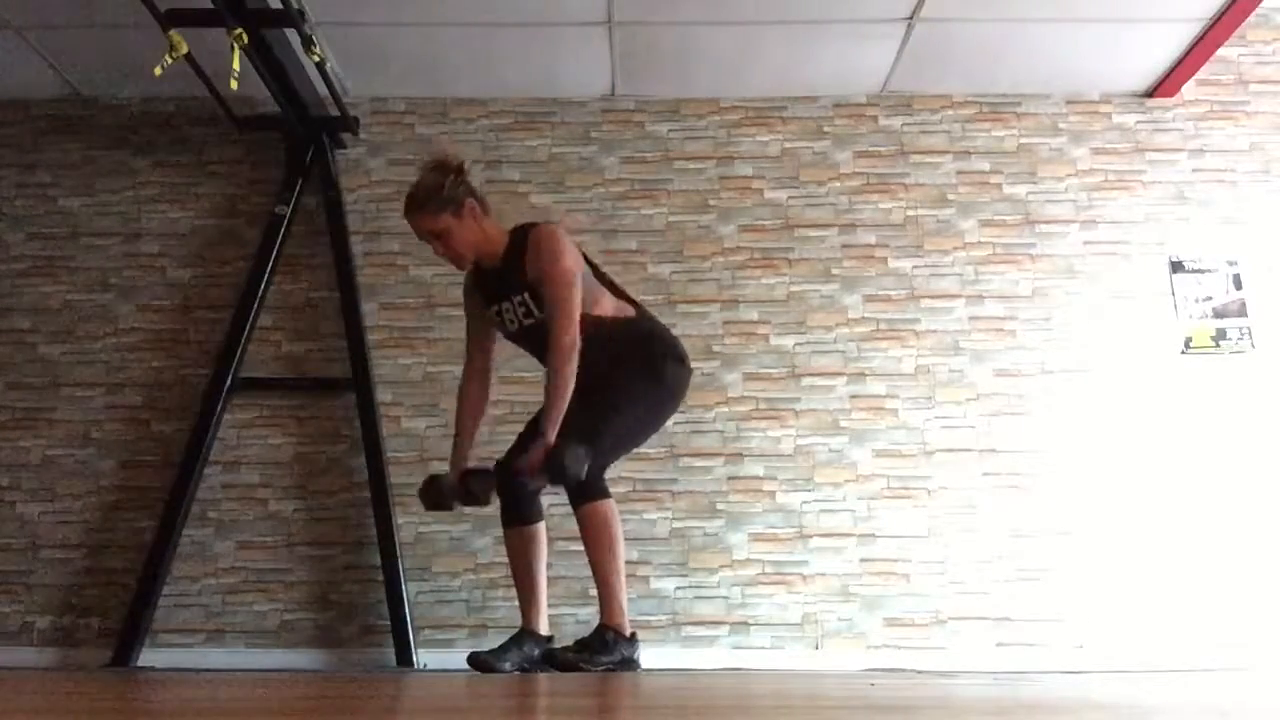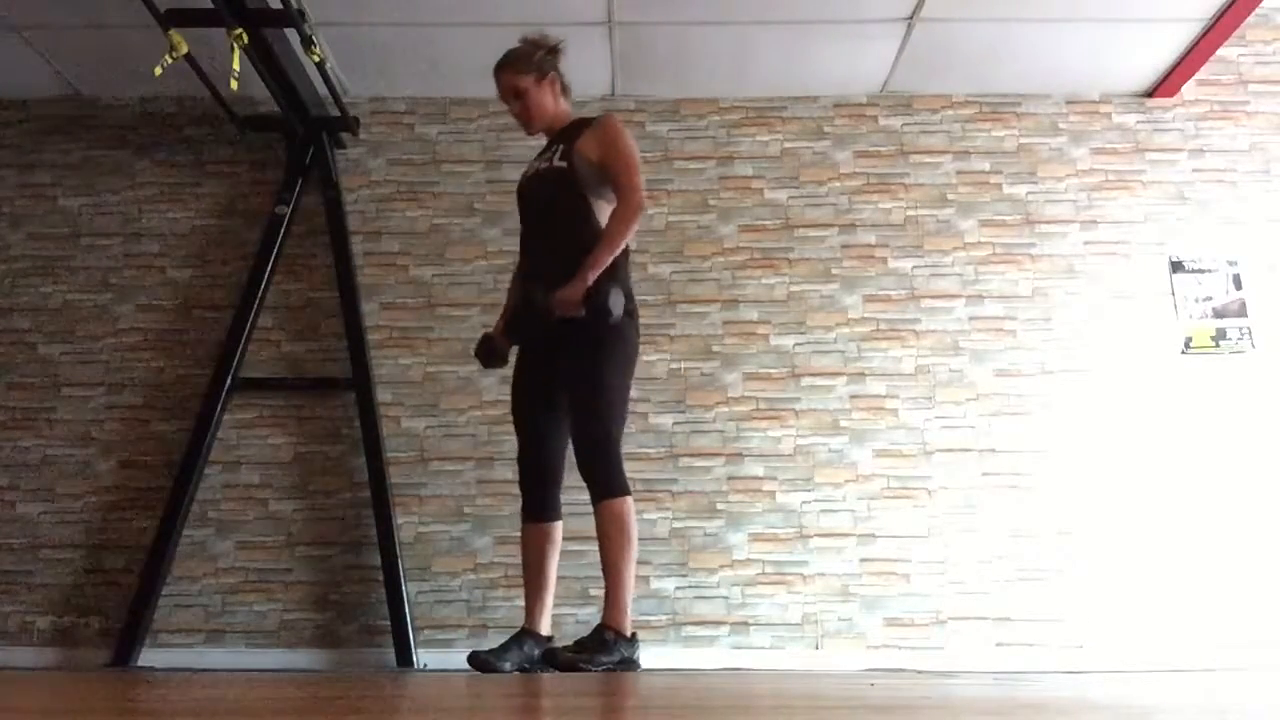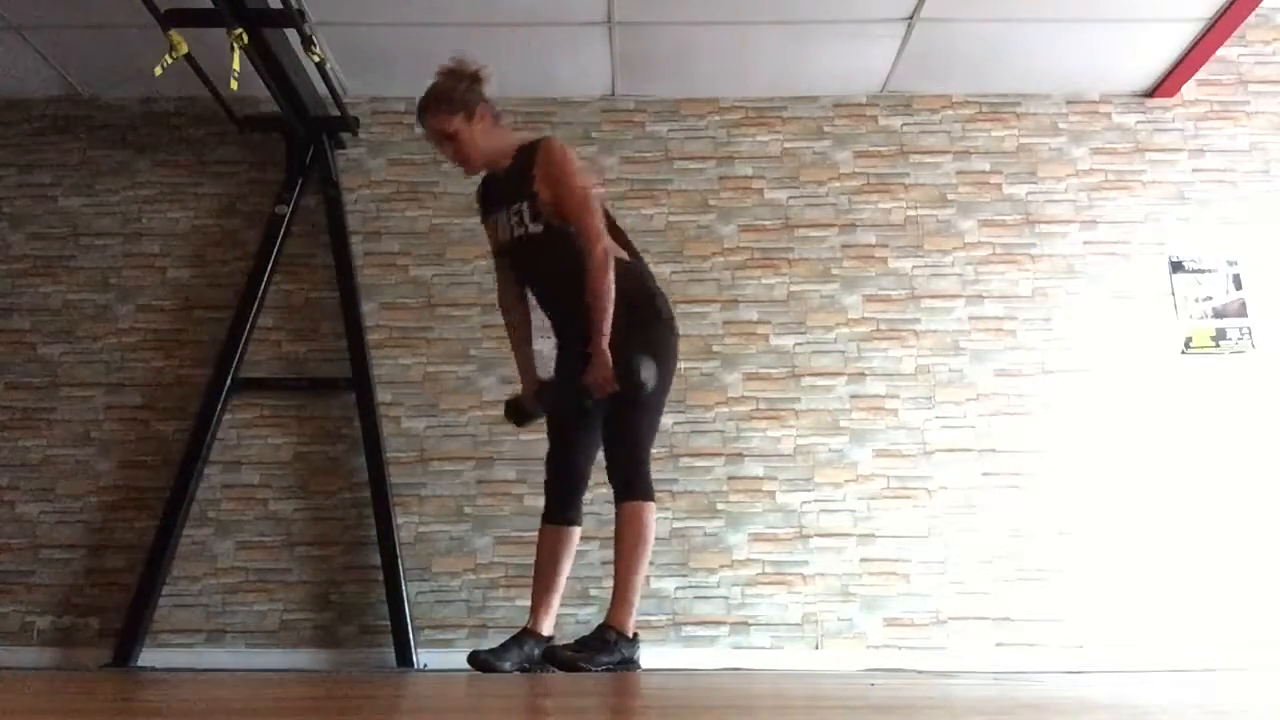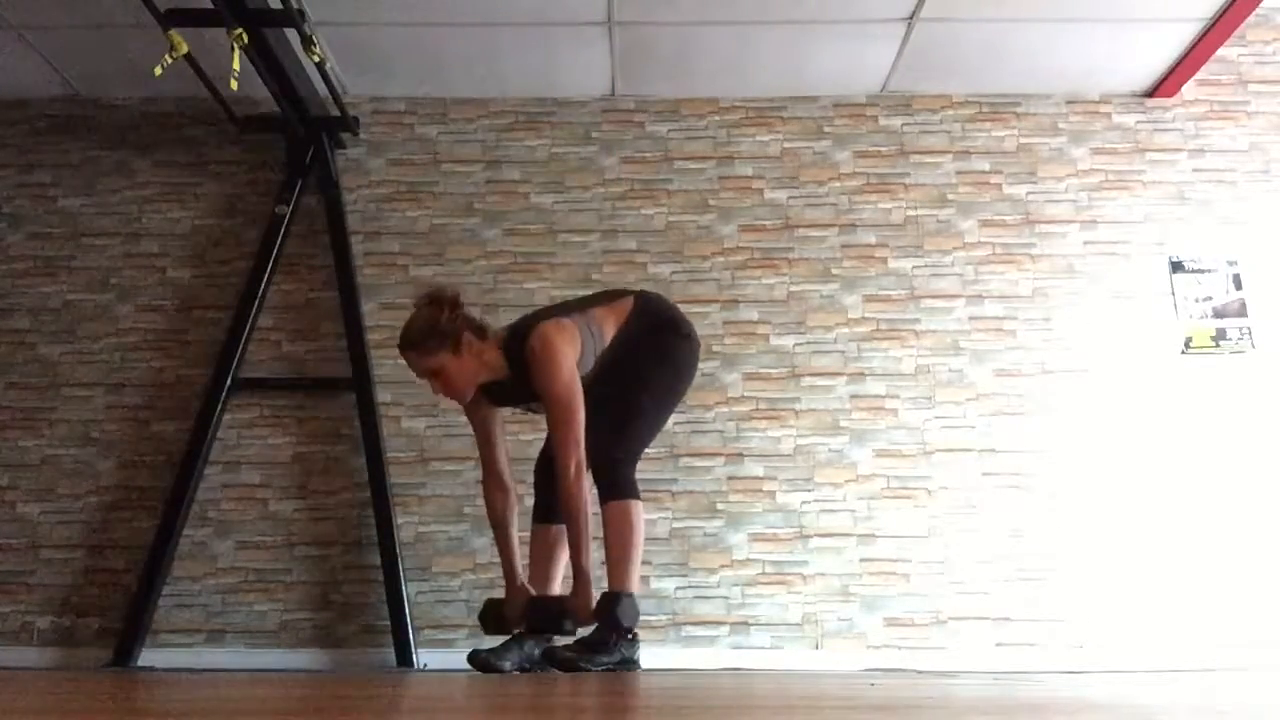
dt=0.5s
person 1, frame 1
left shoulder: (544, 243)
right shoulder: (478, 286)
left elbow: (566, 341)
right elbow: (476, 374)
left wrist: (546, 439)
right wrist: (459, 464)
left hip: (650, 365)
right hip: (597, 380)
left knee: (574, 462)
right knee: (513, 478)
left ankle: (617, 636)
right ankle: (534, 636)
person 1, frame 2
left shoulder: (601, 131)
right shoulder: (542, 158)
left elbow: (633, 202)
left wrist: (585, 278)
right wrist: (509, 312)
left hip: (596, 316)
right hip: (545, 326)
left knee: (597, 457)
right knee: (537, 473)
left ankle: (618, 633)
right ankle: (536, 634)
person 1, frame 3
left shoulder: (549, 158)
right shoulder: (488, 196)
left elbow: (599, 250)
right elbow: (512, 288)
left wrist: (601, 347)
right wrist: (527, 374)
left hip: (635, 322)
right hip: (579, 334)
left knee: (625, 463)
right knee: (563, 478)
left ankle: (620, 634)
right ankle: (536, 634)
person 1, frame 4
left shoulder: (544, 347)
right shoulder: (480, 386)
left elbow: (573, 466)
right elbow: (496, 483)
left wrist: (582, 578)
right wrist: (512, 581)
left hip: (661, 342)
right hip: (610, 361)
left knee: (609, 458)
right knee: (548, 472)
left ankle: (619, 635)
right ankle: (537, 633)
